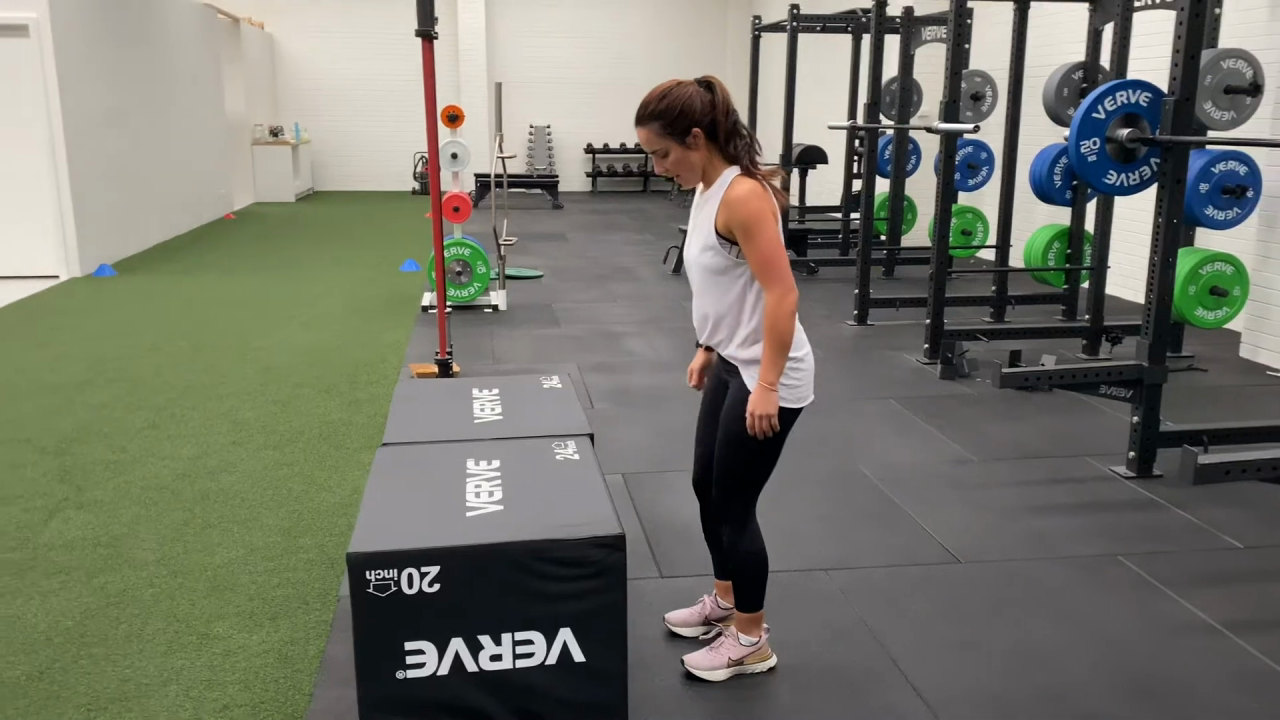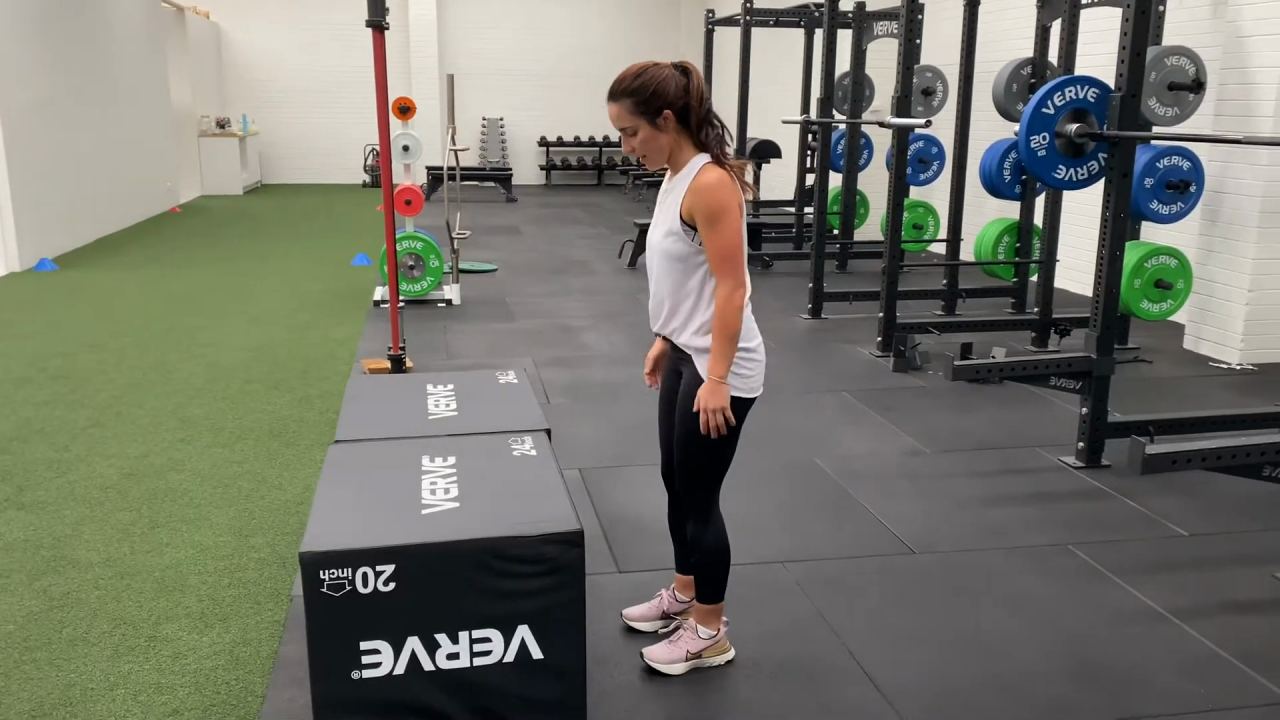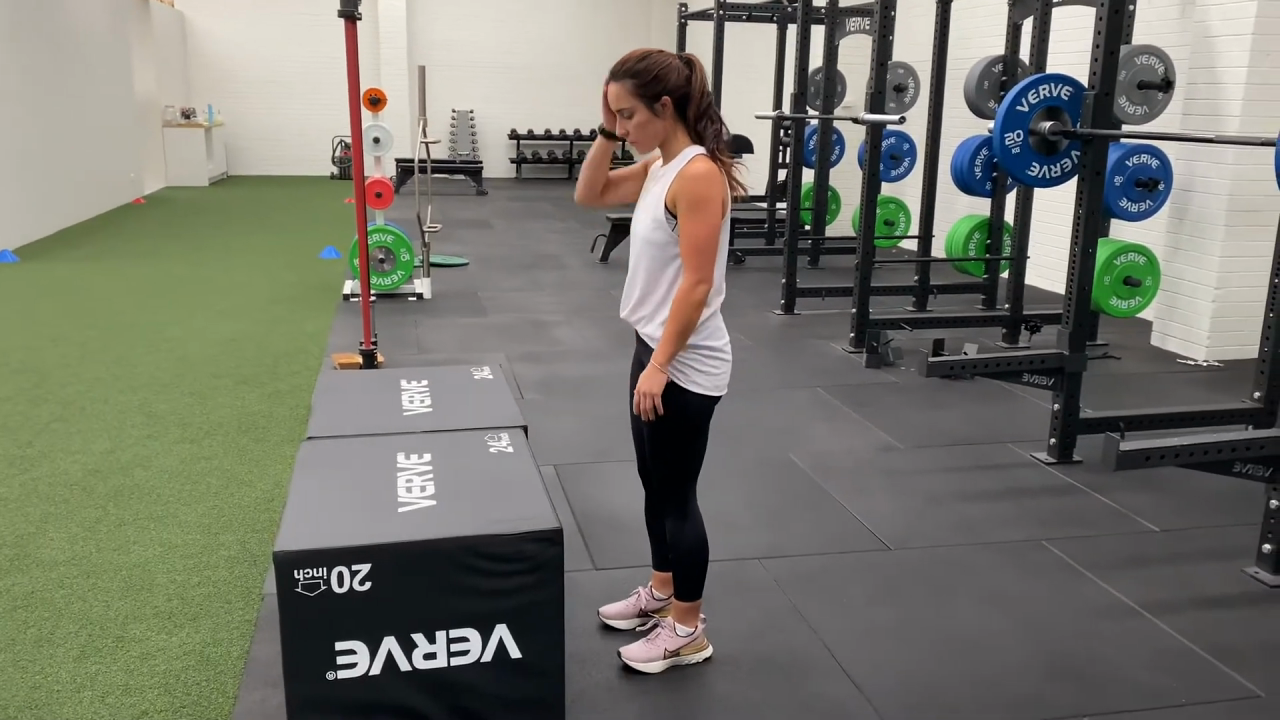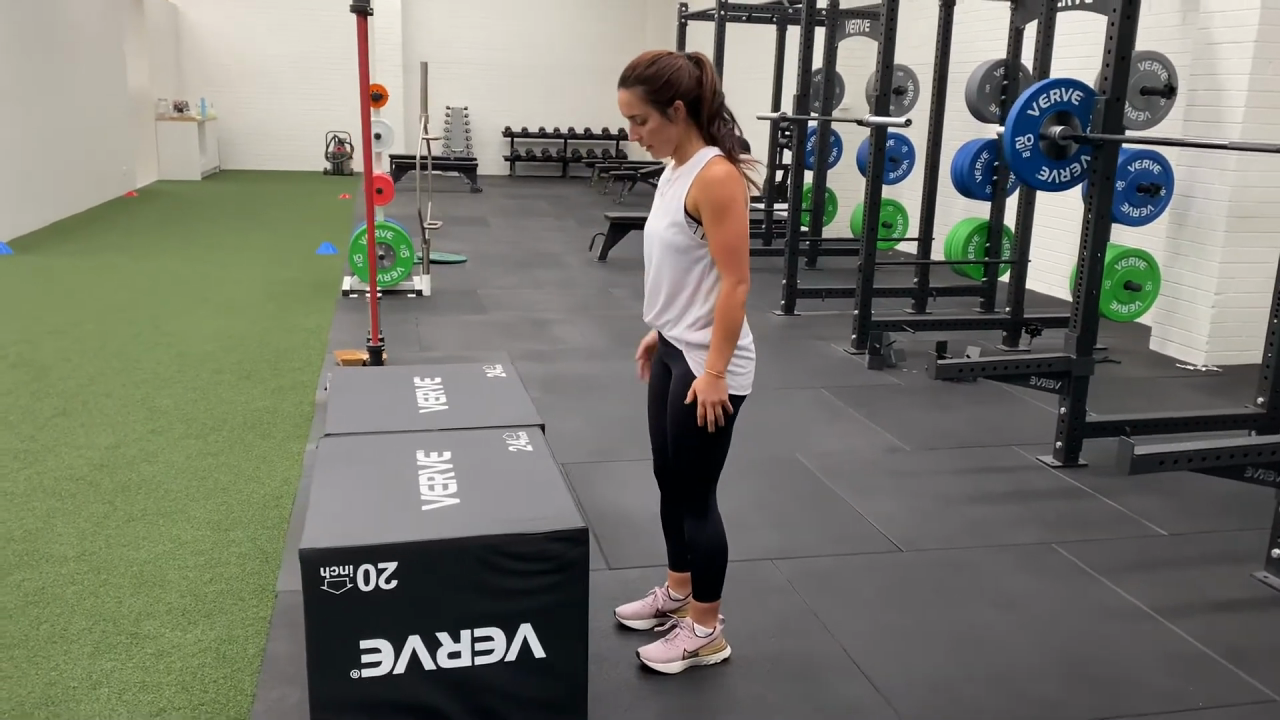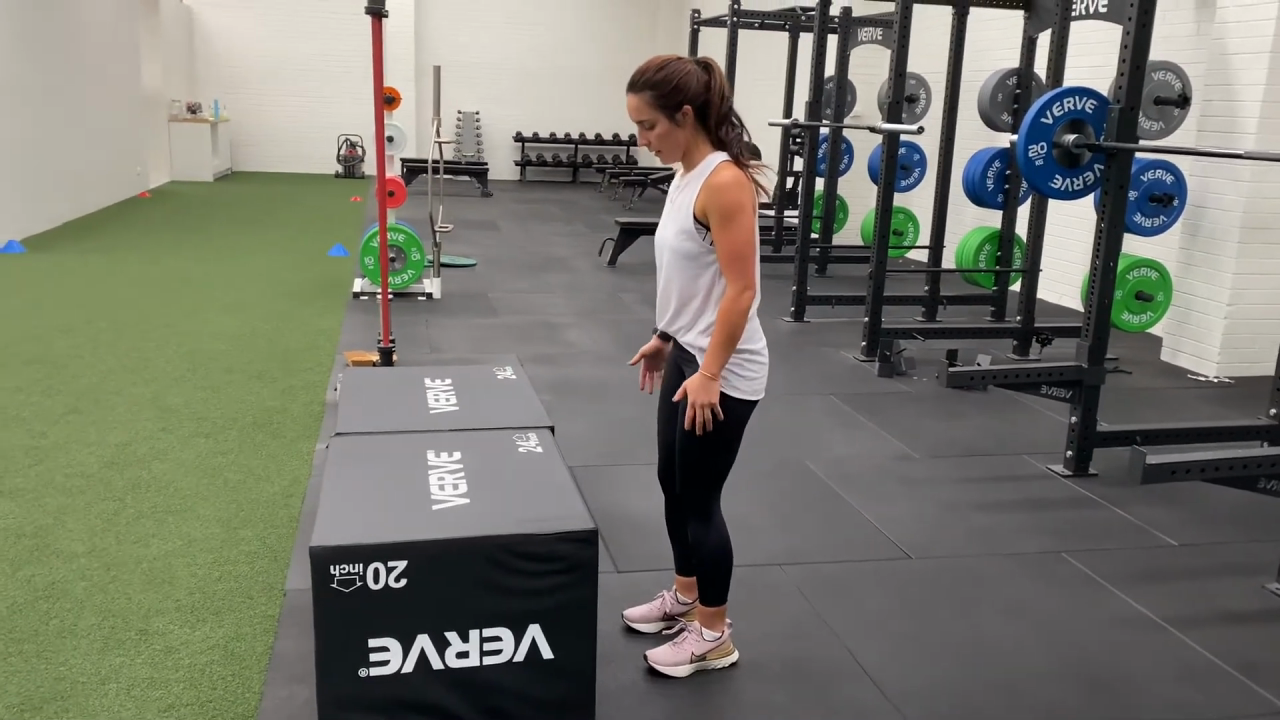
dt=1s
person 1, frame 1
left shoulder: (743, 195)
right shoulder: (708, 191)
left elbow: (781, 294)
left wrist: (767, 387)
right wrist: (706, 348)
left hip: (766, 378)
right hip: (732, 366)
left knee: (734, 503)
right knee: (708, 487)
left ankle: (751, 641)
right ankle: (725, 601)
person 1, frame 2
left shoulder: (711, 183)
right shoulder: (677, 177)
left elbow: (731, 288)
left wrist: (715, 381)
right wrist: (663, 342)
left hip: (717, 369)
right hip: (685, 355)
left knee: (699, 496)
right knee: (676, 484)
left ankle: (709, 633)
right ankle: (684, 594)
person 1, frame 3
left shoulder: (699, 174)
right shoulder: (660, 166)
left elbow: (697, 284)
right elbow: (587, 194)
left wrist: (659, 367)
right wrist: (608, 131)
left hip: (684, 364)
right hip: (654, 347)
left knee: (676, 493)
right knee: (655, 484)
left ankle: (687, 630)
right ankle: (661, 591)
person 1, frame 4
left shoulder: (716, 177)
right shoulder: (676, 170)
left elbow: (734, 283)
left wrist: (714, 372)
left hip: (707, 365)
right hip: (675, 353)
left knee: (695, 494)
right knee: (670, 483)
left ankle: (706, 631)
right ankle: (678, 592)
person 1, frame 5
left shoulder: (724, 182)
right shoulder: (688, 176)
left elbow: (740, 289)
left wrist: (709, 375)
right wrist: (664, 339)
left hip: (722, 372)
right hip: (688, 357)
left knee: (699, 498)
right knee: (674, 485)
left ankle: (713, 636)
right ankle: (684, 596)
